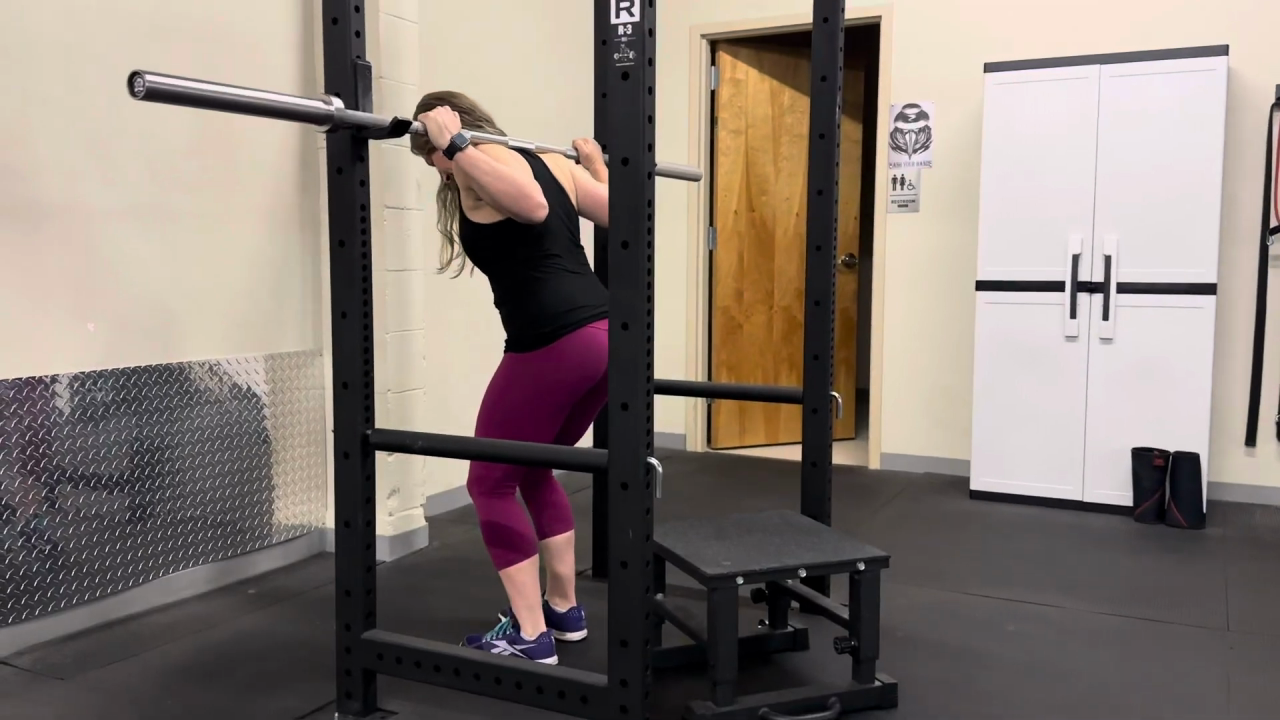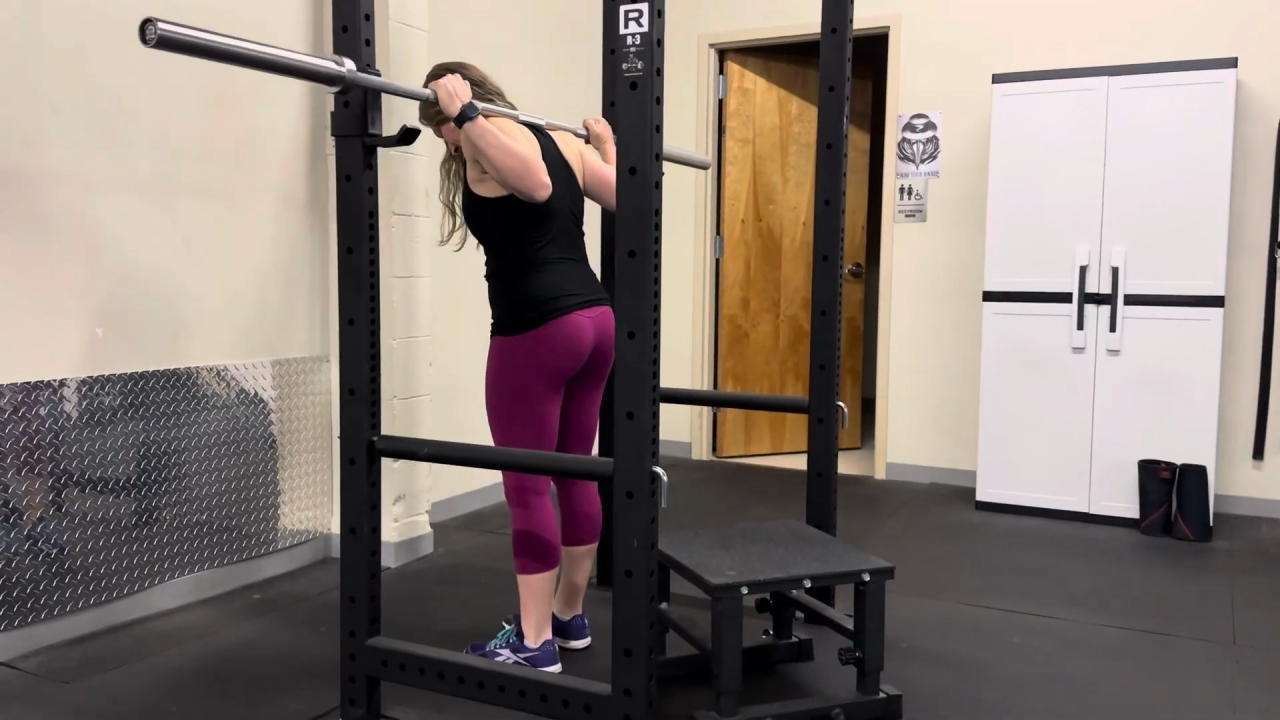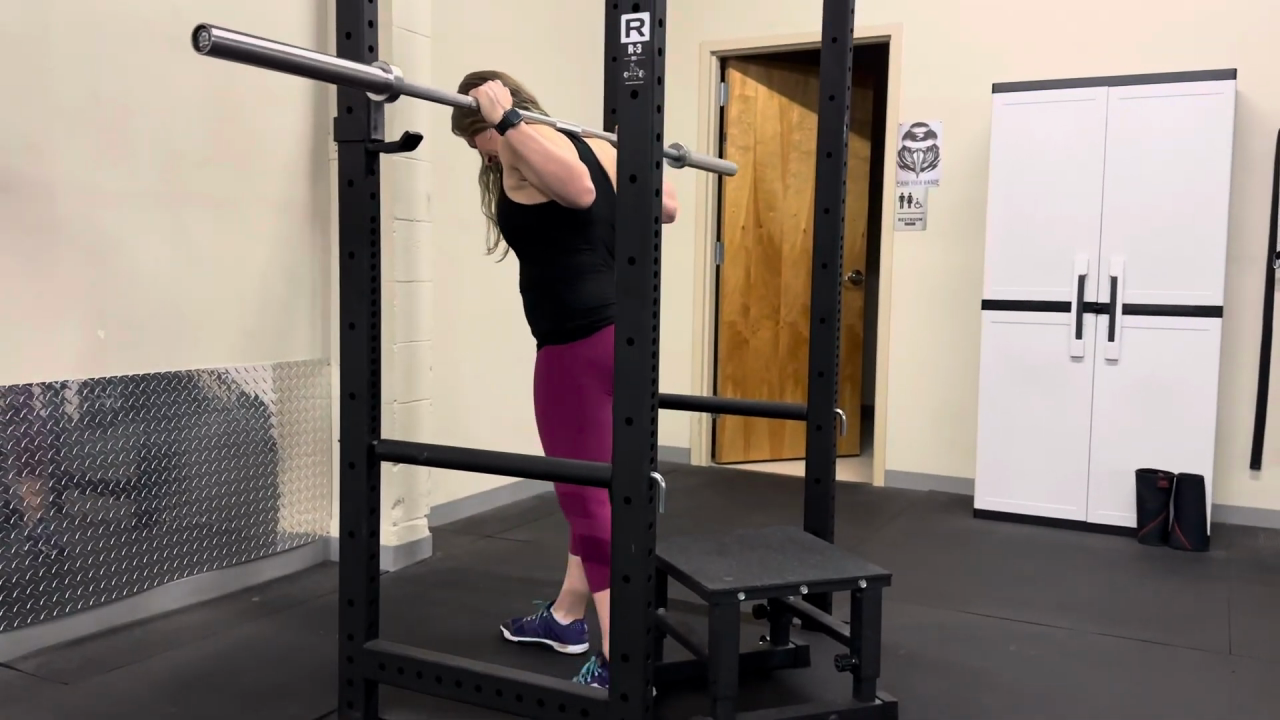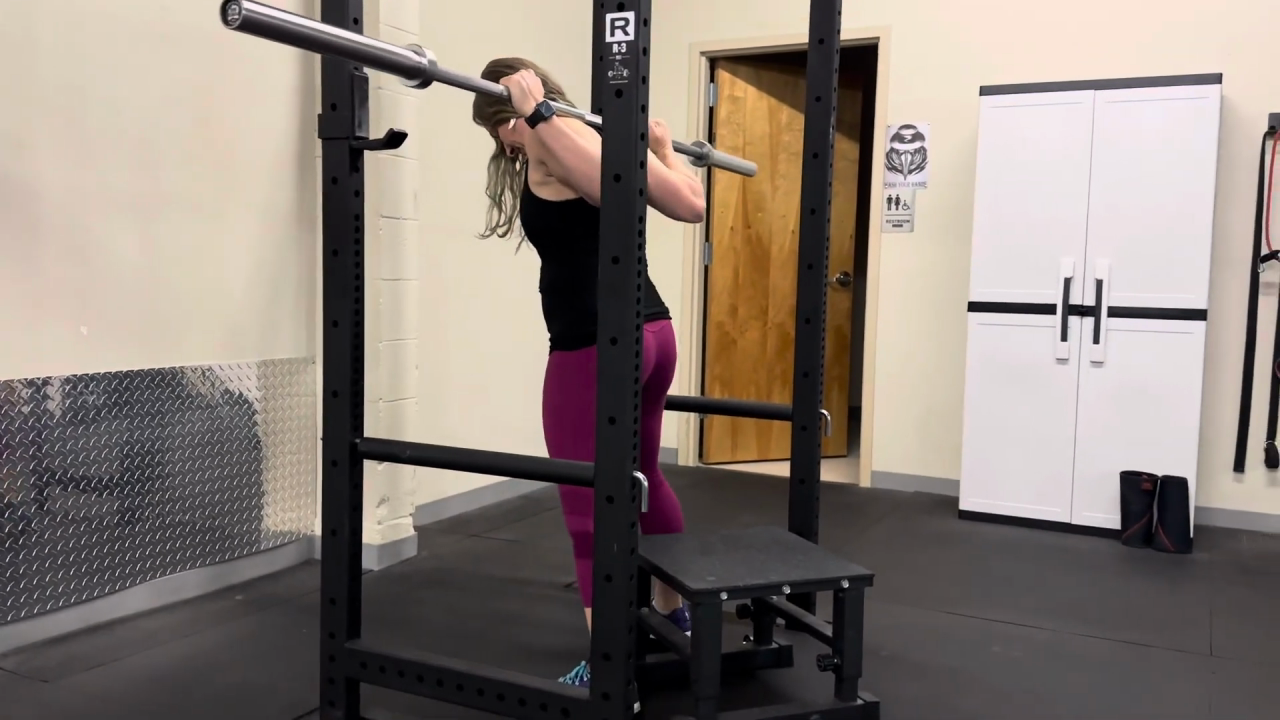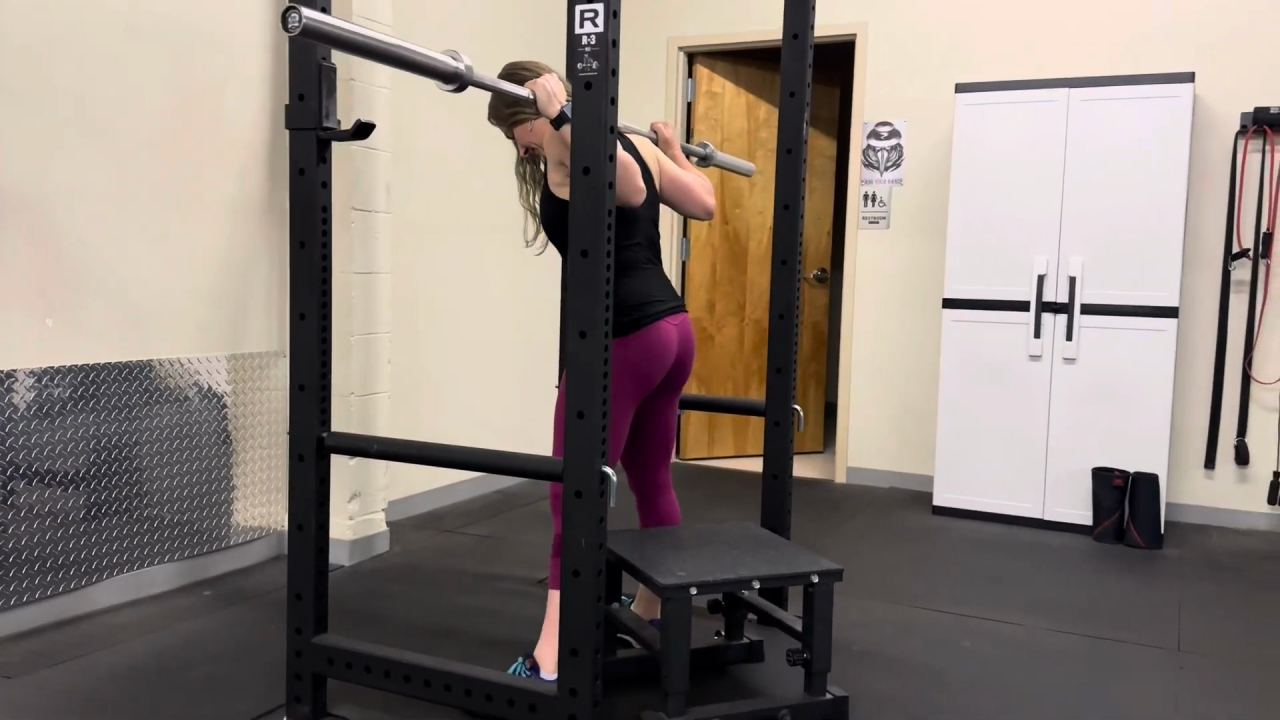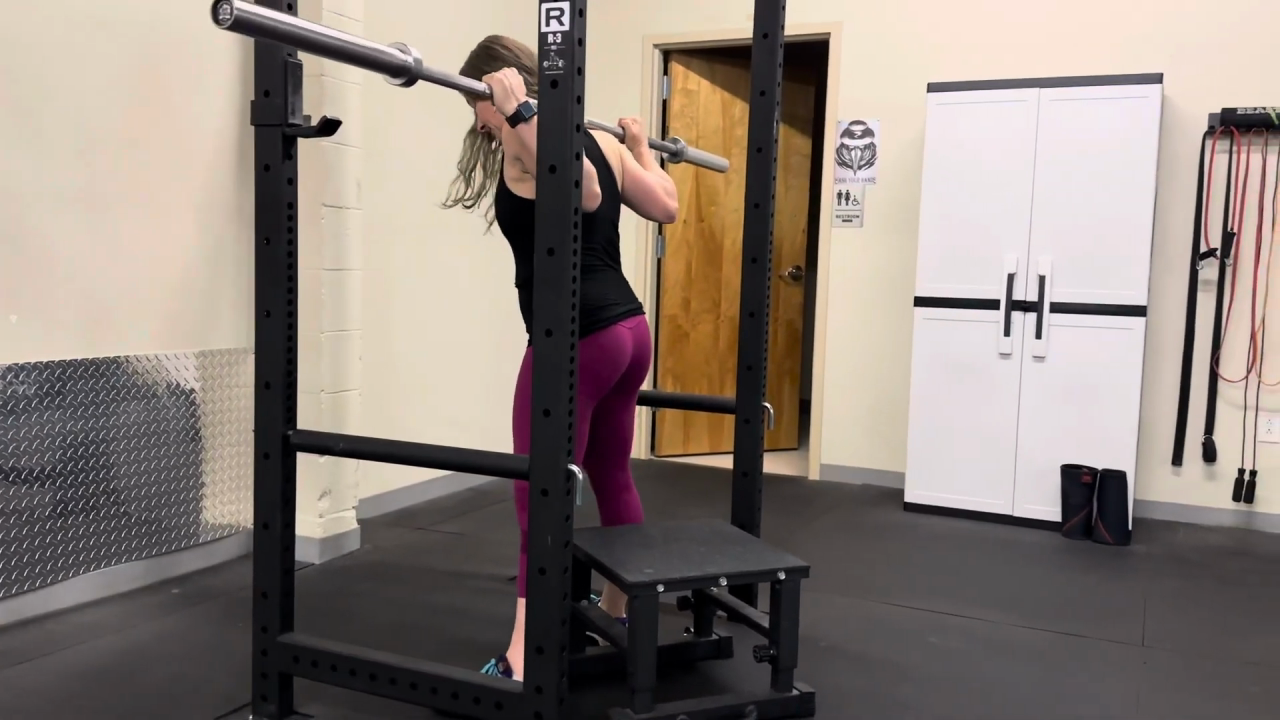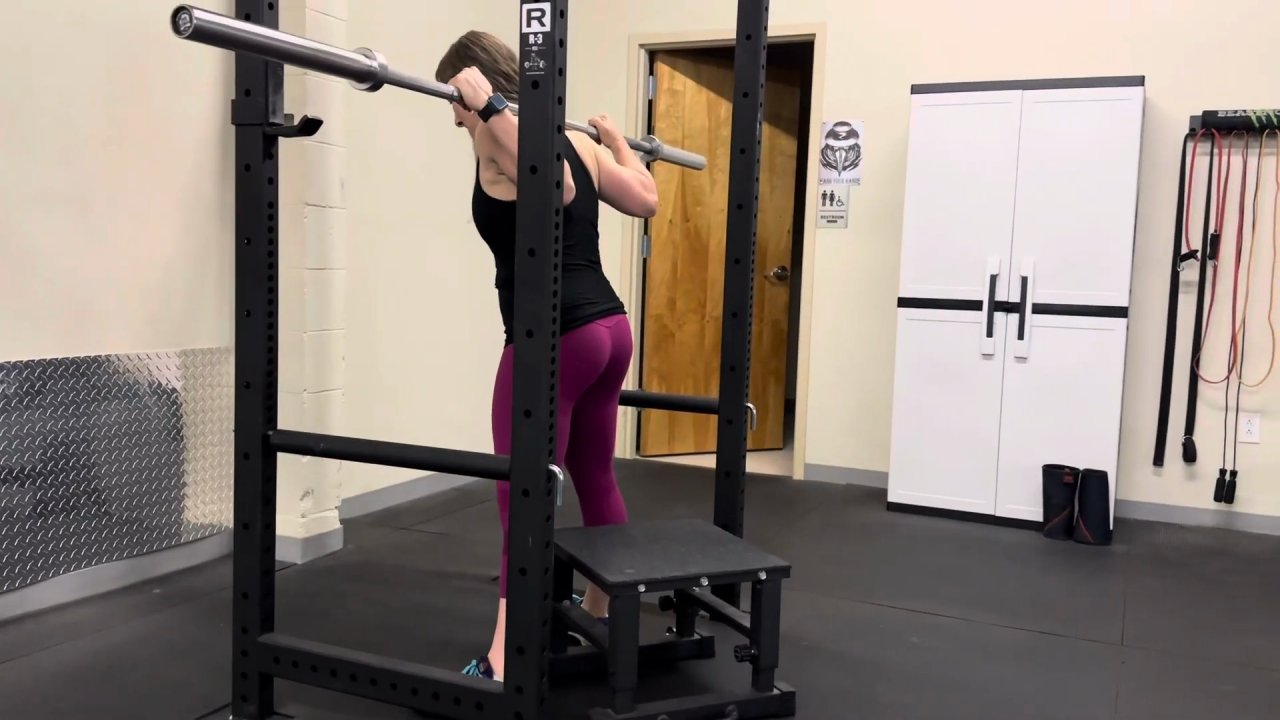
dt=0.7s
person 1, frame 1
left shoulder: (478, 164)
right shoulder: (552, 161)
left elbow: (531, 207)
left wrist: (455, 145)
right wrist: (597, 166)
left hip: (552, 346)
right hip: (603, 335)
left knee: (491, 485)
right knee: (534, 471)
left ankle: (530, 634)
right ankle: (564, 607)
person 1, frame 2
left shoulder: (487, 138)
right shoulder: (561, 139)
left elbow: (535, 185)
left wrist: (464, 114)
right wrist: (606, 145)
left hip: (536, 333)
right hip: (595, 321)
left knee: (528, 487)
right knee: (575, 476)
left ankle: (534, 642)
right ankle: (569, 615)
person 1, frame 3
left shoulder: (522, 146)
right shoulder: (596, 145)
left elbow: (577, 190)
right elbow: (666, 206)
left wrist: (506, 121)
left hip: (579, 343)
right hip: (622, 334)
left knee: (587, 499)
right knee: (590, 488)
right ankle: (566, 616)
person 1, frame 4
left shoulder: (551, 141)
left elbow: (605, 188)
right elbow: (692, 204)
left wrist: (537, 113)
right wrist: (664, 149)
left hip: (593, 350)
right hip: (654, 334)
left knee: (589, 509)
right knee: (644, 481)
right ankle: (672, 606)
person 1, frame 5
left shoulder: (569, 146)
right shoulder: (633, 141)
left elbow: (624, 185)
right elbow: (703, 203)
left wrist: (561, 116)
right wrist: (673, 149)
left hip: (619, 342)
right hip: (671, 331)
right knee: (651, 481)
left ankle: (551, 661)
right ankle: (653, 612)
person 1, frame 6
left shoulder: (529, 142)
right shoulder: (600, 141)
left elbow: (582, 189)
right elbow: (666, 205)
left wrist: (519, 113)
right wrist: (640, 147)
left hip: (575, 343)
right hip: (628, 331)
left knee: (540, 499)
right knee: (613, 482)
left ankle: (522, 663)
right ankle: (618, 610)
person 1, frame 7
left shoulder: (501, 139)
right shoulder: (575, 138)
left elbow: (552, 186)
right elbow: (645, 199)
left wrist: (488, 108)
right wrist: (617, 142)
left hip: (553, 341)
right hip: (609, 330)
right knee: (595, 481)
left ankle: (505, 662)
right ankle: (600, 611)
